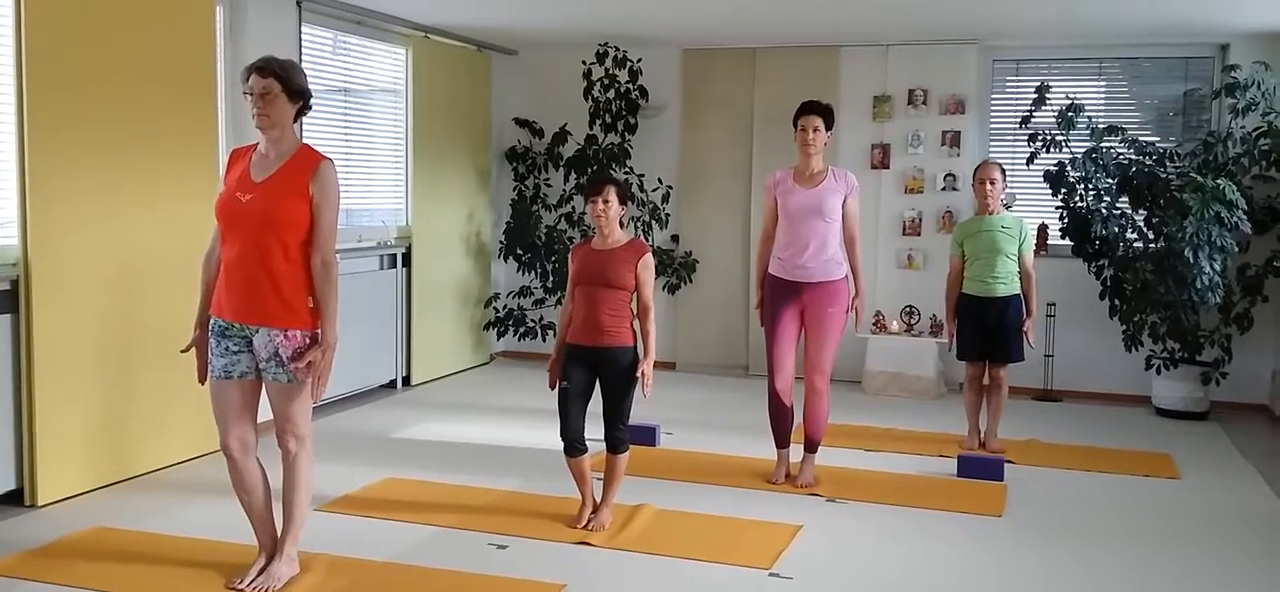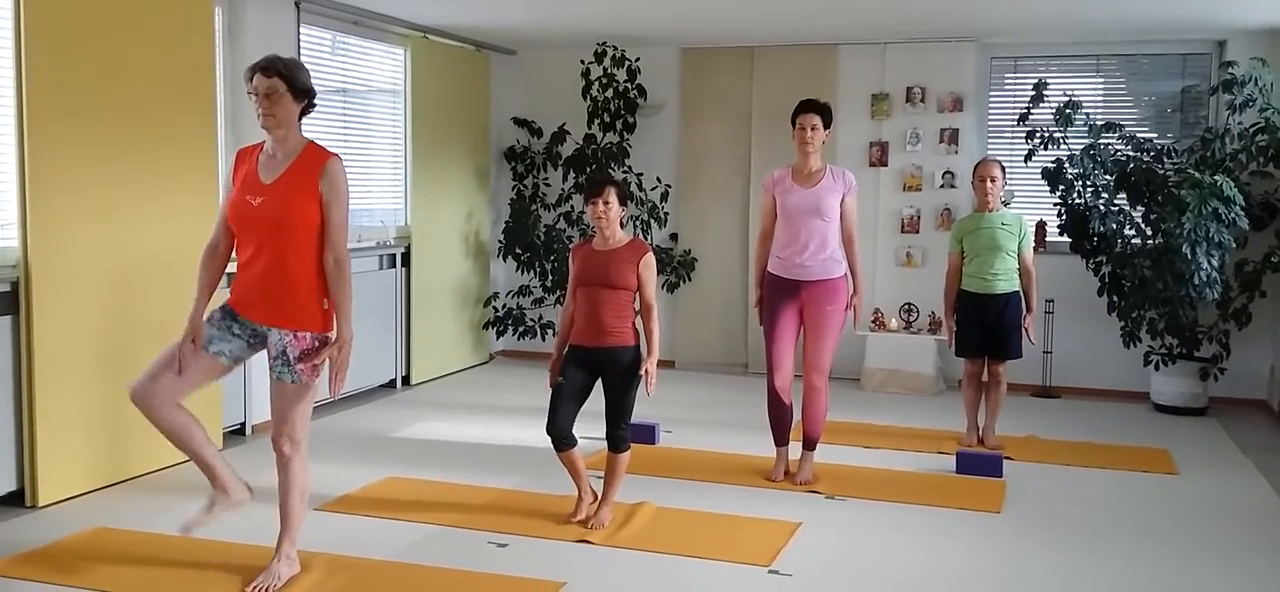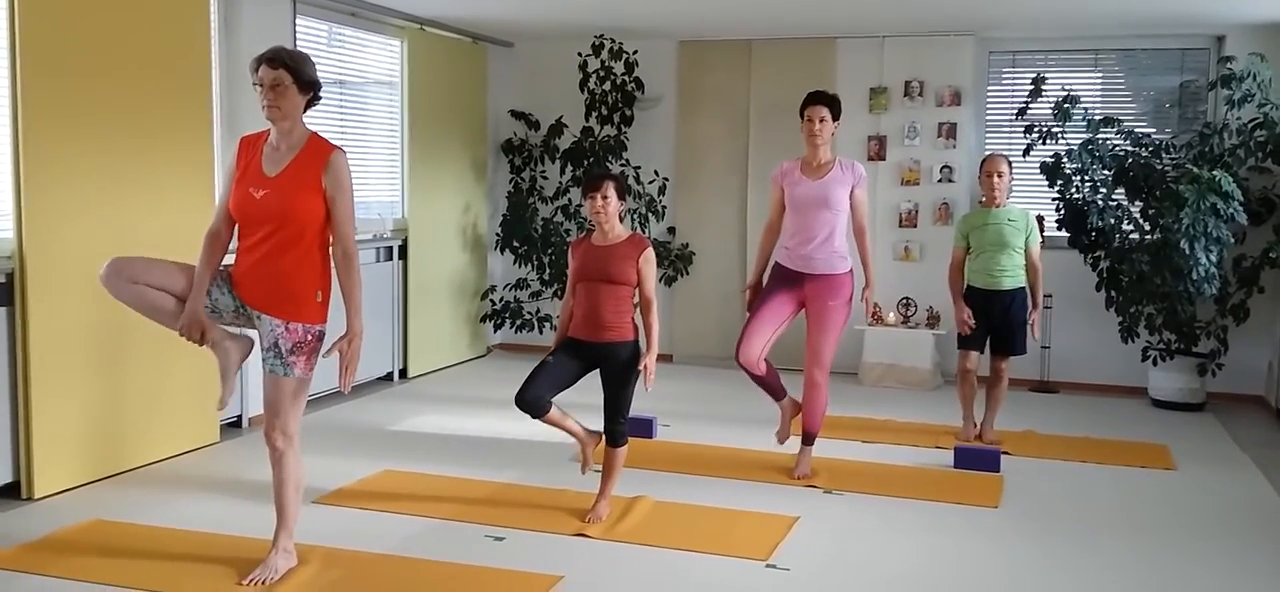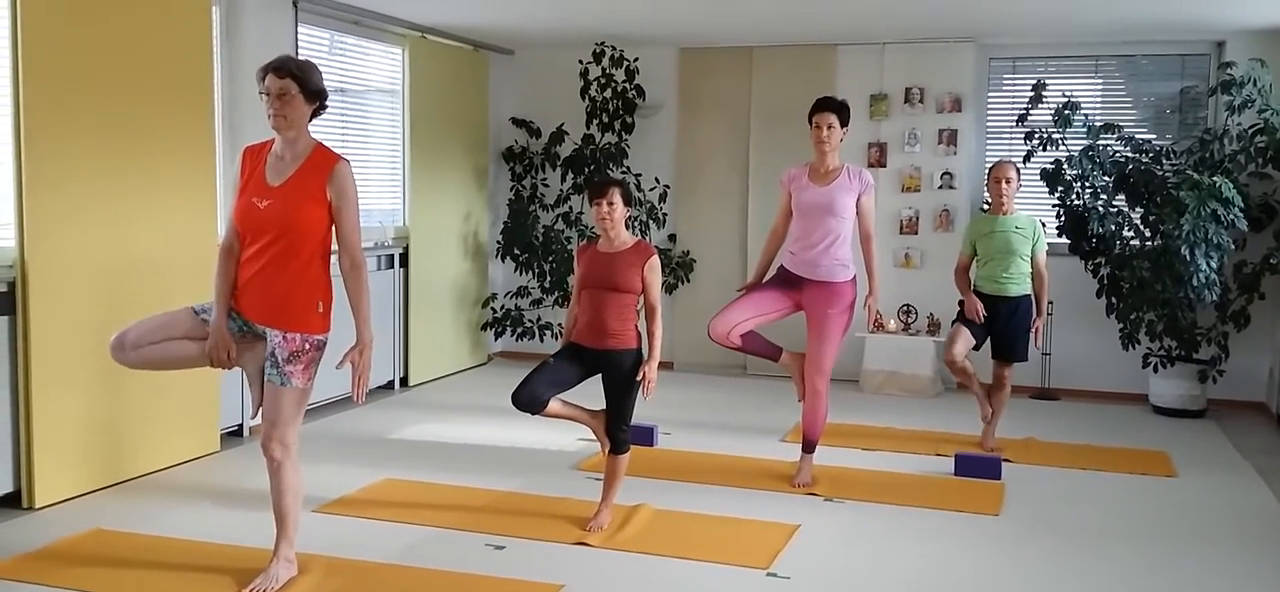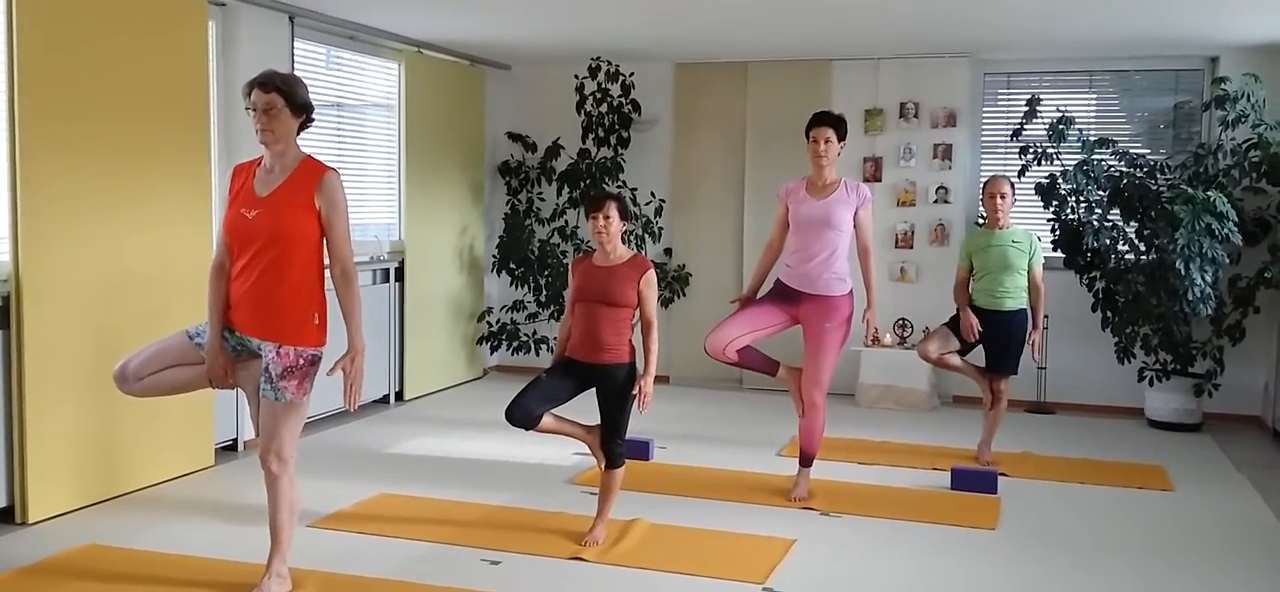
dt=1s
person 1, frame 1
left shoulder: (316, 169)
right shoulder: (236, 161)
left elbow: (324, 258)
right elbow: (218, 247)
left wrist: (328, 337)
right wrist: (201, 322)
left hip: (288, 327)
right hip: (229, 324)
left knee: (293, 441)
right knee: (234, 443)
right ankle: (265, 547)
person 1, frame 2
left shoulder: (325, 167)
right shoulder: (242, 161)
left elbow: (336, 255)
right elbow: (219, 246)
left wrist: (343, 333)
right wrist: (195, 317)
left hip: (299, 323)
right hip: (243, 312)
left knee: (288, 441)
right knee: (148, 393)
right ankle: (228, 485)
person 1, frame 3
left shoulder: (328, 160)
right shoulder: (245, 149)
left elbow: (345, 248)
right elbow: (220, 230)
left wrist: (355, 327)
right wrist: (195, 301)
left hip: (295, 309)
right hip: (241, 292)
left knee: (280, 432)
right knee: (117, 274)
left ankle: (283, 548)
right ankle: (224, 345)
person 1, frame 4
left shoulder: (333, 170)
right shoulder: (249, 159)
left elbow: (352, 259)
right elbow: (231, 245)
left wrist: (365, 338)
right wrist: (218, 321)
left hip: (297, 322)
right hip: (243, 310)
left knee: (277, 443)
right knee: (125, 347)
right ankle: (244, 355)
person 1, frame 5
left shoulder: (322, 181)
right shoulder: (239, 176)
left elbow: (343, 269)
right elbow: (222, 262)
left wrist: (356, 346)
right wrist: (213, 338)
left hip: (291, 337)
right hip: (236, 327)
left knee: (275, 458)
right knee: (128, 377)
right ankle: (241, 372)
person 2, frame 1
left shoulder: (844, 181)
right shoulder: (778, 181)
left elbow: (851, 238)
right elbow: (767, 237)
left wrist: (859, 289)
right wrist: (758, 287)
left hip: (828, 286)
right hip: (782, 285)
left knee: (818, 378)
right knee: (779, 377)
left ankle: (809, 460)
right ankle: (782, 458)
person 2, frame 2
left shoulder: (842, 180)
right shoulder: (776, 180)
left elbow: (849, 236)
right elbow: (765, 236)
left wrist: (857, 287)
right wrist: (758, 287)
left hip: (827, 285)
right hip: (782, 284)
left knee: (816, 377)
right knee: (778, 377)
left ankle: (807, 458)
right ankle: (781, 455)
person 2, frame 3
left shoulder: (852, 173)
right shoulder: (785, 172)
left elbow: (861, 229)
right elbow: (773, 226)
left wrist: (870, 281)
right wrist: (756, 276)
left hip: (833, 279)
right hip: (787, 274)
left knee: (818, 371)
right knee: (747, 354)
left ankle: (806, 453)
right ankle: (786, 403)
person 2, frame 4
left shoulder: (859, 180)
right shoulder: (793, 177)
left elbow: (867, 236)
right elbow: (778, 231)
left wrist: (874, 289)
right wrist: (756, 278)
left hip: (835, 286)
right hip: (789, 278)
left knee: (818, 380)
right knee: (721, 328)
left ankle: (806, 460)
right ankle: (789, 359)
person 2, frame 5
left shoulder: (857, 193)
right shoulder: (791, 191)
left elbow: (865, 249)
right elbow: (774, 244)
left wrist: (872, 303)
right wrist: (751, 290)
left hip: (831, 300)
right hip: (786, 292)
left knee: (814, 394)
right knee: (717, 343)
left ankle: (803, 474)
right ankle: (787, 374)
person 3, frame 1
left shoulder: (639, 253)
right shoulder: (578, 252)
left elbow: (646, 308)
right elbow: (569, 305)
left wrist: (649, 357)
right wrist: (557, 352)
left hip: (619, 352)
right hip: (577, 352)
left knee: (616, 431)
right knee: (570, 432)
left ankle: (606, 505)
right ankle: (587, 500)
person 3, frame 2
left shoulder: (640, 253)
right shoulder: (578, 252)
left elbow: (649, 307)
right elbow: (570, 305)
left wrist: (652, 356)
right wrist: (557, 352)
left hip: (621, 352)
right hip: (581, 352)
left knee: (617, 430)
right knee: (557, 426)
left ankle: (606, 504)
right ankle: (585, 494)
person 3, frame 3
left shoulder: (640, 248)
right shoulder: (577, 247)
left elbow: (648, 303)
right elbow: (569, 300)
left wrist: (651, 351)
right wrist: (556, 345)
left hip: (620, 347)
right hip: (578, 343)
left knee: (616, 424)
right knee: (528, 397)
left ankle: (603, 499)
right ankle: (585, 435)
person 3, frame 4
left shoulder: (645, 255)
right shoulder: (584, 253)
left elbow: (654, 310)
right elbow: (575, 305)
left wrist: (653, 360)
right wrist: (562, 349)
left hip: (623, 353)
right hip: (581, 348)
left knee: (618, 432)
right knee: (525, 397)
left ankle: (605, 507)
right ankle: (593, 418)
person 3, frame 5
left shoulder: (641, 269)
right shoulder: (579, 266)
left elbow: (650, 325)
right elbow: (568, 318)
left wrist: (649, 374)
right wrist: (554, 363)
left hip: (617, 368)
right hip: (575, 363)
left knee: (613, 445)
right knee: (519, 413)
left ankle: (601, 522)
right ankle: (588, 434)
person 4, frame 1
left shoulder: (1018, 226)
right shoulder: (963, 229)
left elbow: (1027, 273)
right elbow: (955, 275)
left wrist: (1030, 314)
right wrist: (950, 316)
left hip: (1007, 303)
right hip: (971, 303)
left knee: (999, 373)
right knee: (973, 372)
left ankle: (992, 433)
right ankle: (973, 431)
person 4, frame 2
left shoulder: (1018, 223)
right shoulder: (962, 226)
left elbow: (1027, 269)
right elbow: (954, 272)
left wrist: (1030, 310)
right wrist: (948, 313)
left hip: (1006, 300)
right hip: (971, 300)
left knee: (997, 370)
right knee: (972, 368)
left ankle: (990, 429)
right ankle: (971, 428)
person 4, frame 3
left shoulder: (1025, 219)
right shoulder: (968, 220)
left elbow: (1033, 265)
right elbow: (956, 266)
left wrist: (1036, 306)
right wrist: (958, 303)
left hip: (1012, 298)
right hip: (976, 296)
left knee: (1000, 366)
right knee: (966, 365)
left ankle: (988, 425)
right ankle: (968, 421)
person 4, frame 4
left shoulder: (1032, 226)
right shoulder: (976, 225)
left elbow: (1040, 273)
right elbow: (961, 269)
left wrist: (1041, 313)
right wrist: (968, 296)
left hip: (1017, 304)
right hip: (982, 300)
left knee: (1003, 372)
right knee: (952, 354)
left ankle: (989, 432)
right ankle: (981, 394)
person 4, frame 5
left shoulder: (1028, 240)
right shoulder: (972, 240)
left elbow: (1036, 287)
right elbow: (960, 284)
left wrist: (1037, 327)
right wrist: (965, 312)
left hip: (1012, 317)
right hip: (976, 313)
left knee: (999, 386)
right knee: (927, 350)
left ankle: (985, 446)
right ankle: (978, 374)
